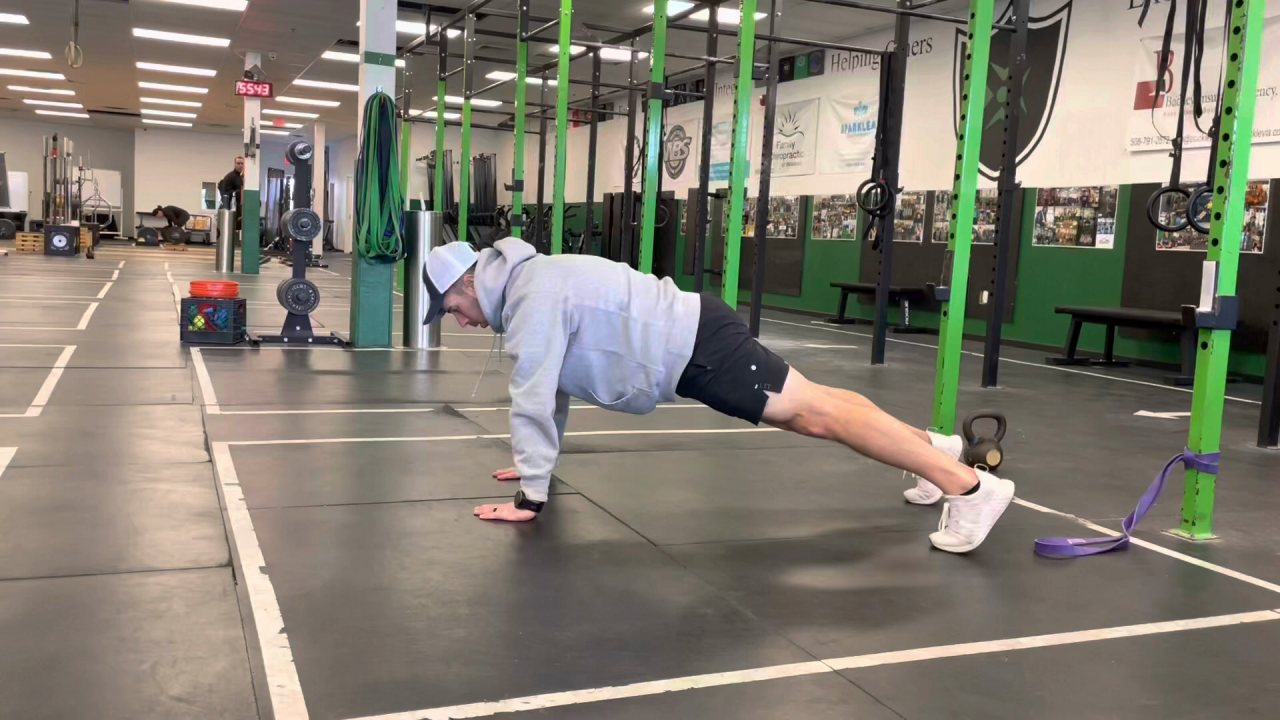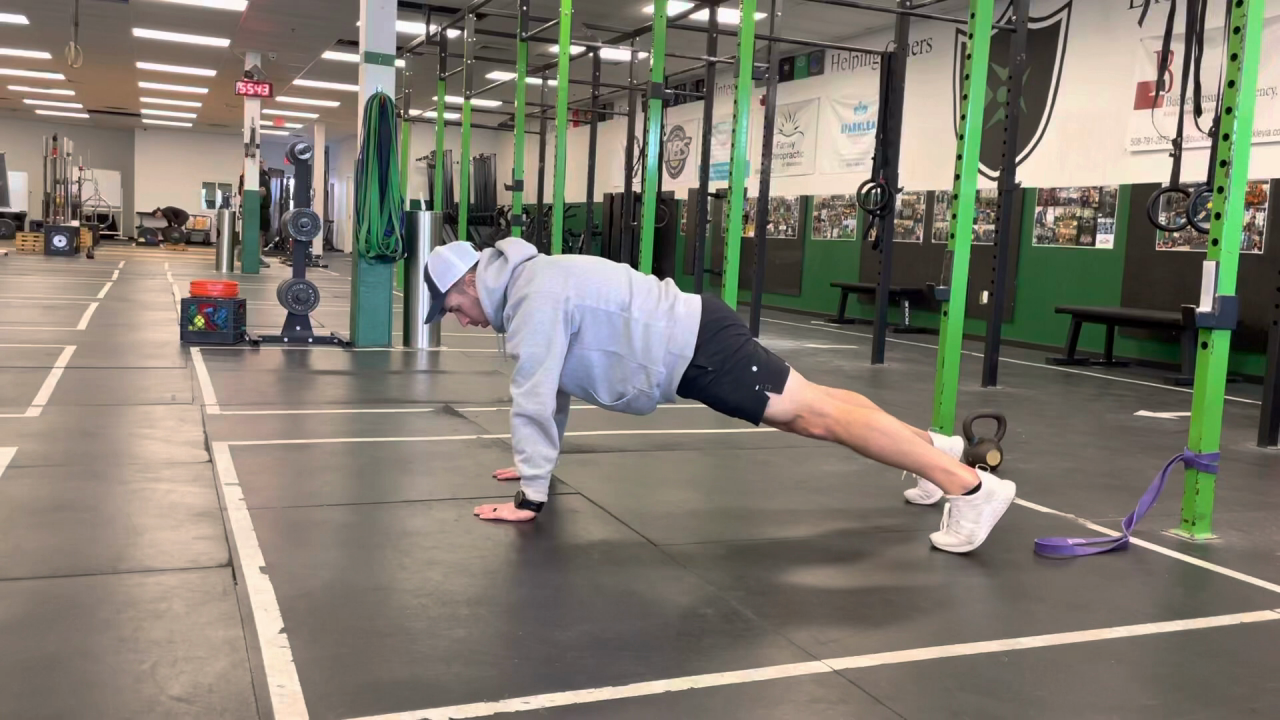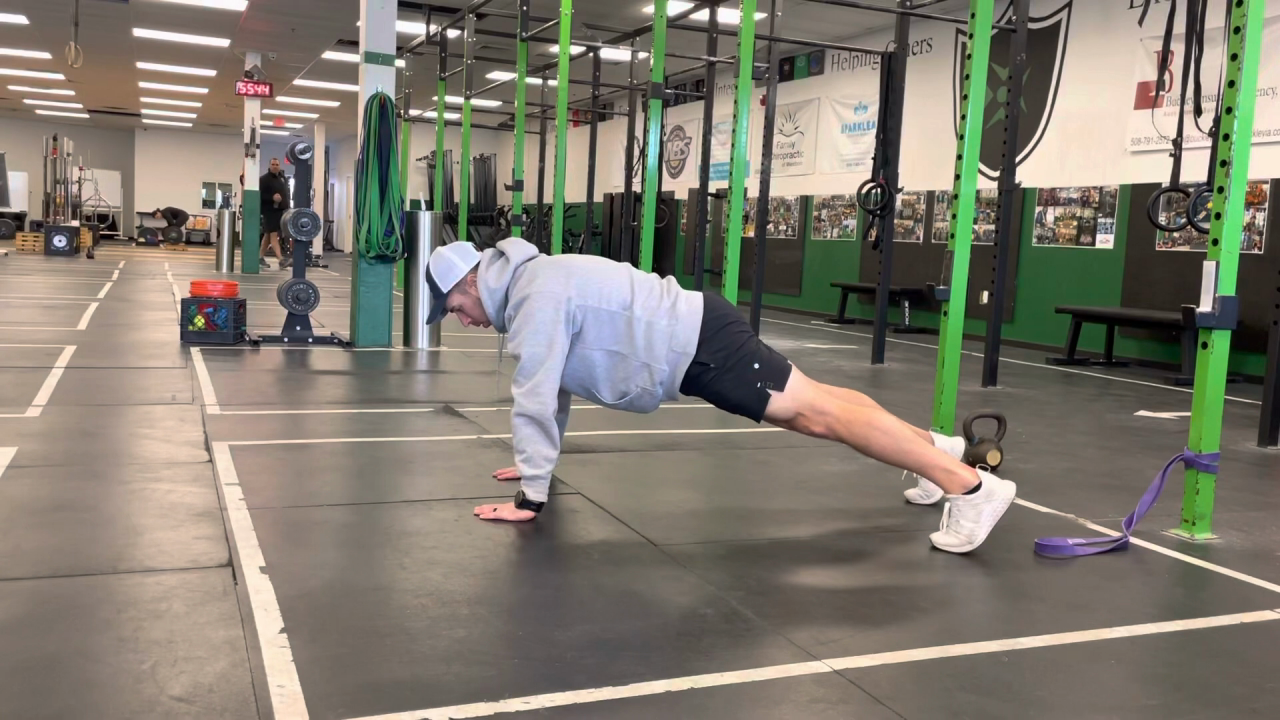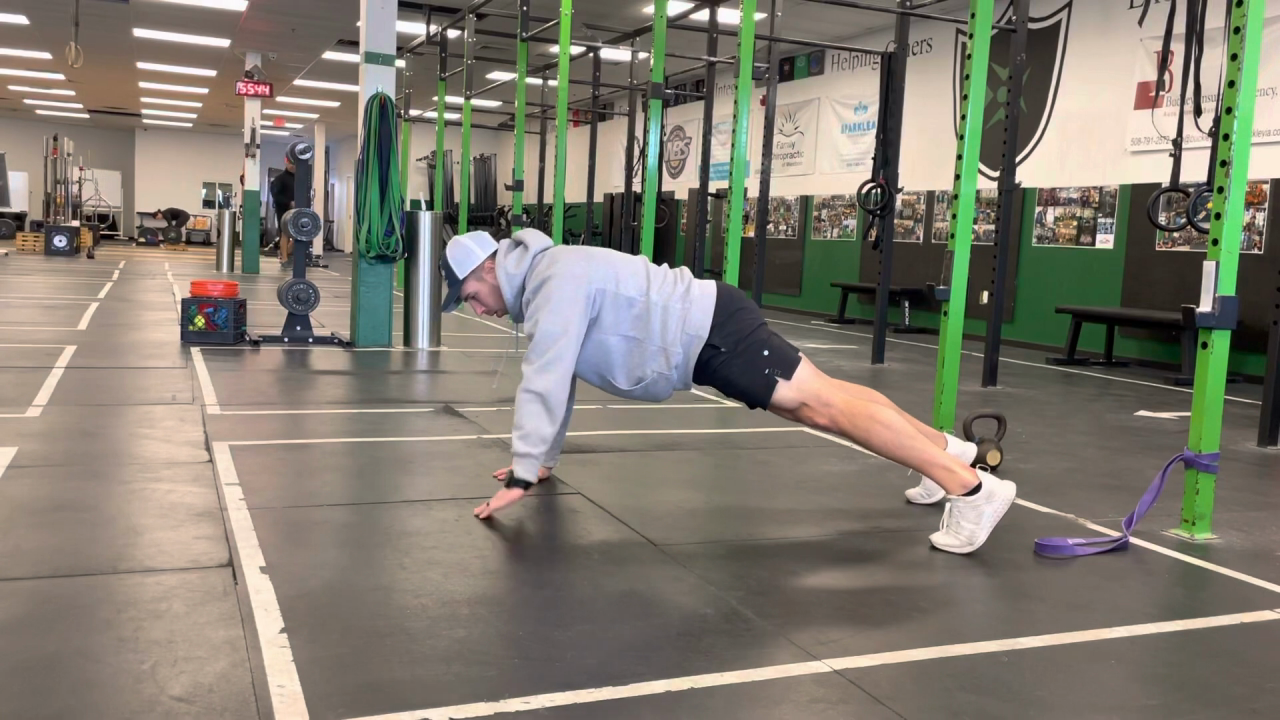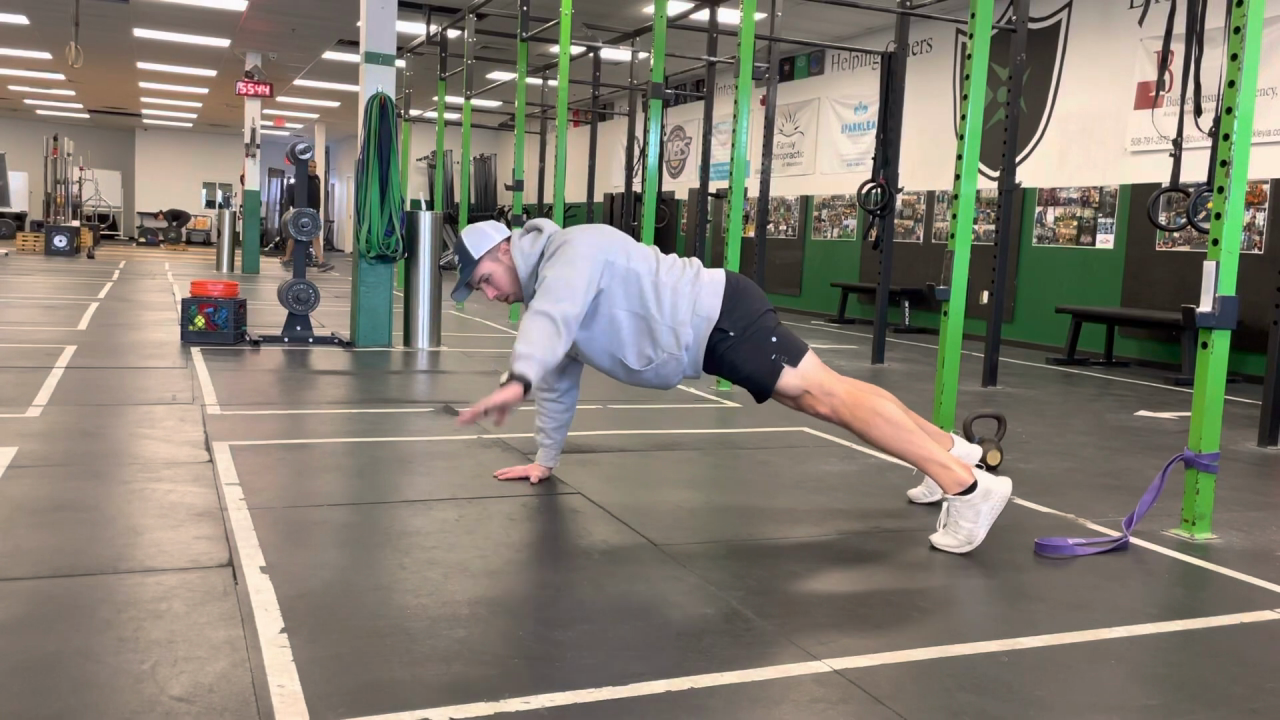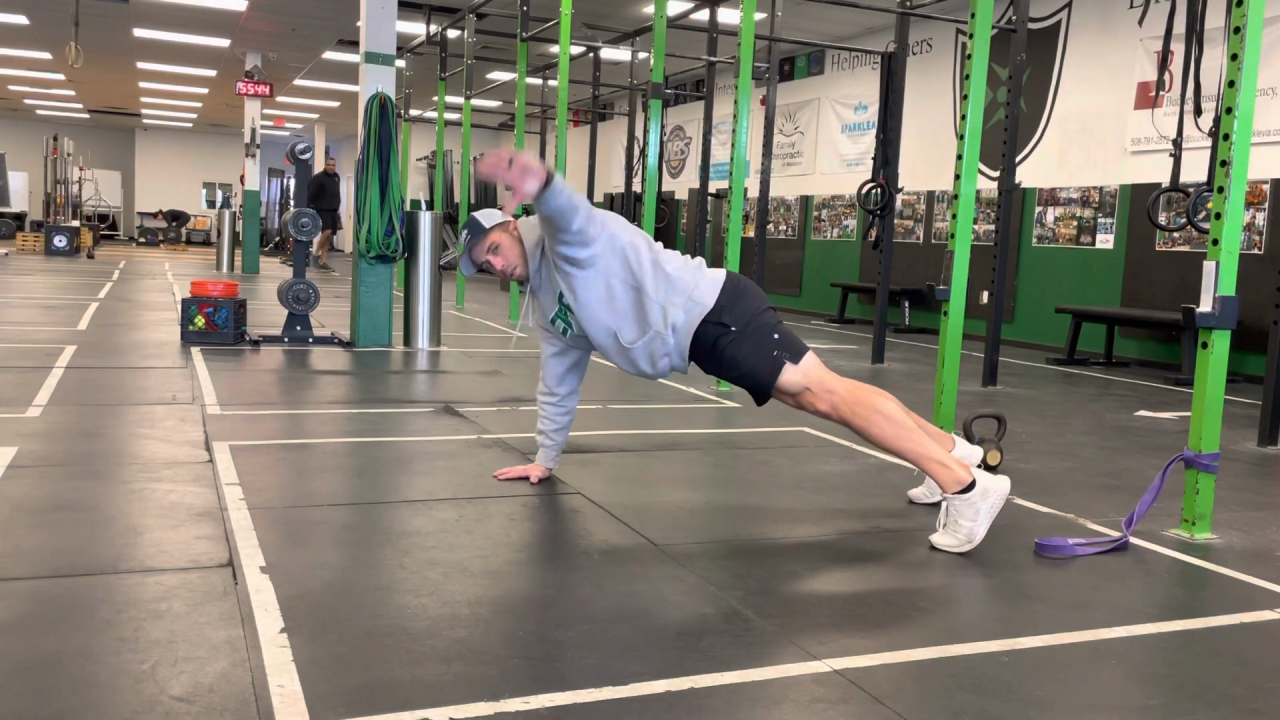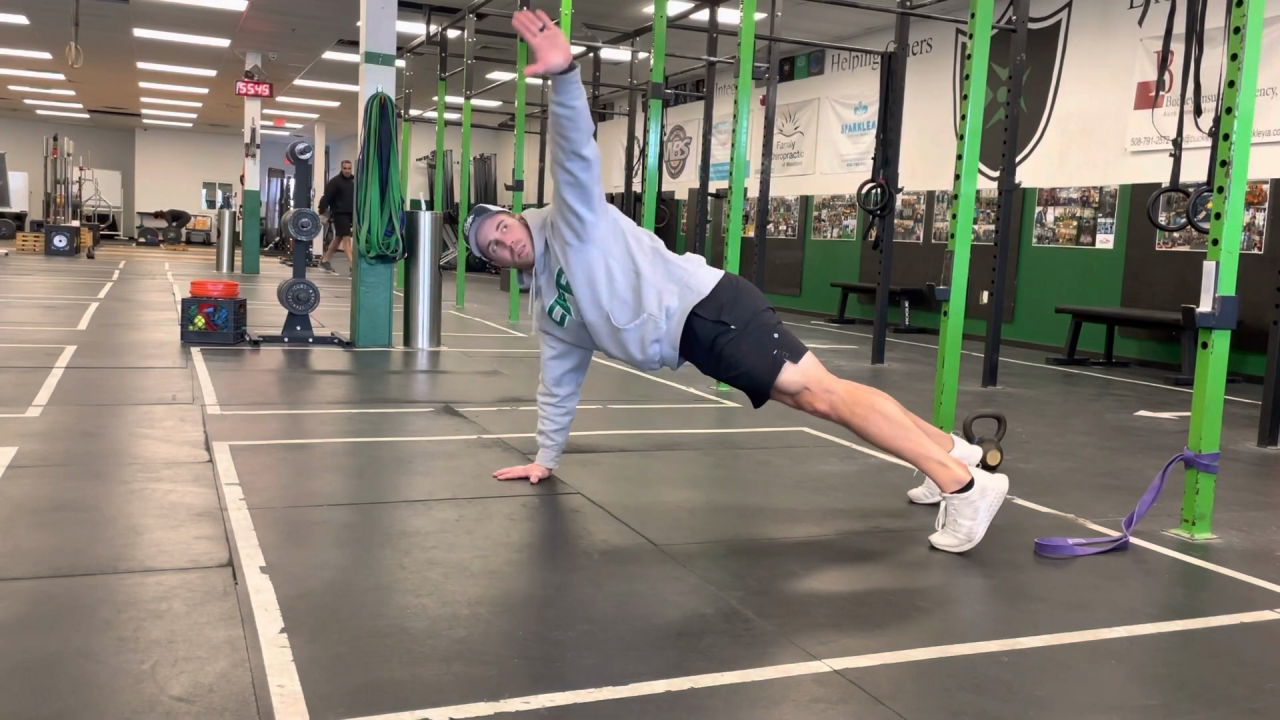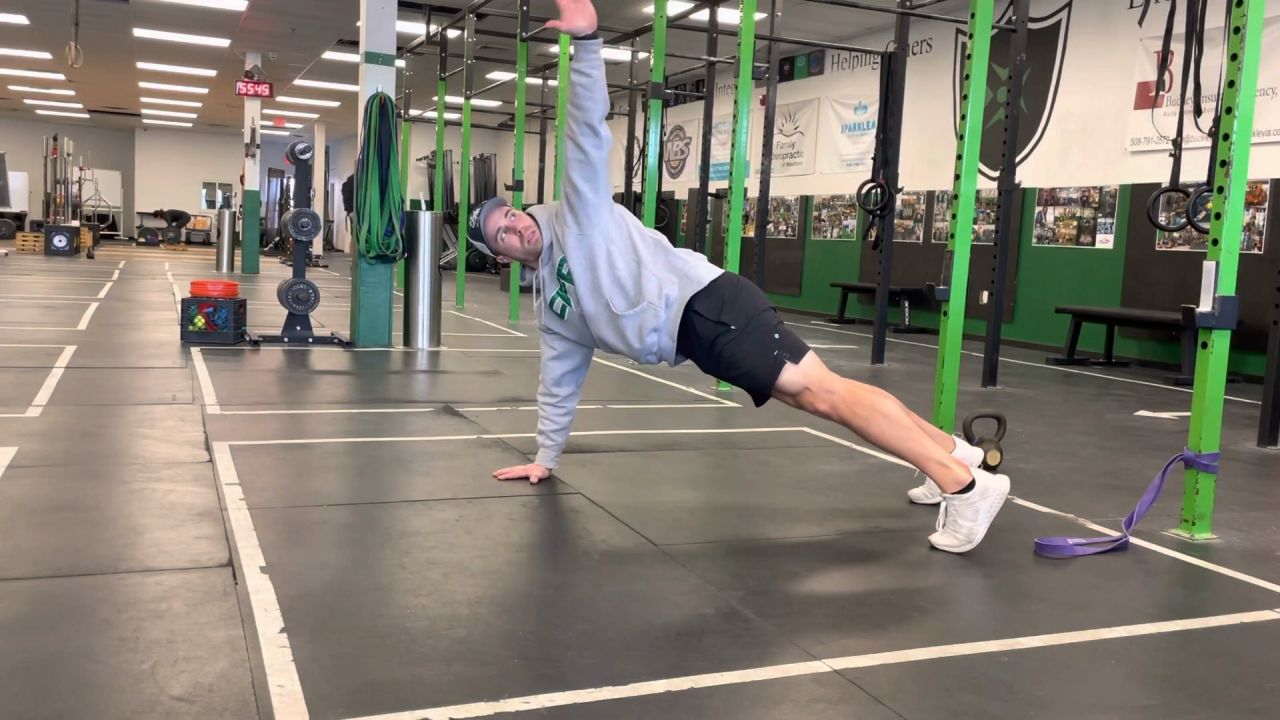
dt=0.3s
person 1, frame 1
left shoulder: (532, 295)
right shoulder: (528, 285)
left elbow: (533, 399)
right elbow: (553, 387)
left wrist: (530, 495)
right wrist: (538, 461)
left hip: (695, 346)
right hip: (690, 341)
left knee: (812, 411)
right knee: (807, 403)
left ankle: (970, 486)
right ankle: (932, 445)
person 1, frame 2
left shoulder: (532, 295)
right shoulder: (530, 286)
left elbow: (533, 399)
right elbow: (555, 385)
left wrist: (530, 495)
right wrist: (538, 460)
left hip: (695, 349)
right hip: (689, 342)
left knee: (813, 413)
right knee: (810, 403)
left ankle: (970, 487)
right ankle: (933, 446)
person 1, frame 3
left shoulder: (535, 297)
right shoulder: (530, 284)
left elbow: (535, 400)
right elbow: (554, 386)
left wrist: (529, 495)
right wrist: (535, 462)
left hip: (698, 344)
right hip: (693, 339)
left knee: (816, 413)
right knee: (810, 399)
left ankle: (970, 487)
right ankle: (934, 446)
person 1, frame 4
left shoulder: (554, 280)
right shoulder: (541, 284)
left elbow: (544, 381)
right elbow: (557, 378)
left wrist: (522, 478)
right wrist: (542, 458)
left hip: (711, 329)
right hip: (703, 335)
left knee: (820, 403)
right knee: (821, 393)
left ankle: (969, 486)
right ankle: (945, 447)
person 1, frame 5
left shoulder: (571, 248)
right shoulder: (542, 295)
left elbow: (554, 317)
right elbow: (558, 378)
left wrist: (516, 380)
right wrist: (545, 458)
left hip: (721, 315)
right hip: (706, 336)
left knee: (825, 393)
right knee: (820, 395)
left ankle: (968, 486)
right ankle: (950, 448)
person 1, frame 6
left shoulder: (569, 235)
right shoulder: (548, 296)
left elbow: (565, 213)
right elbow: (558, 378)
left wrist: (537, 182)
right wrist: (545, 455)
left hip: (716, 310)
right hip: (702, 337)
left knee: (822, 391)
right knee: (818, 397)
left ankle: (963, 481)
right ankle: (951, 450)
person 1, frame 7
left shoulder: (570, 223)
right shoulder: (547, 305)
left elbow: (575, 151)
right elbow: (560, 382)
left wrist: (564, 75)
right wrist: (545, 457)
left hip: (708, 310)
right hip: (697, 340)
left knee: (820, 391)
right knee: (815, 400)
left ankle: (964, 483)
right ankle: (951, 452)
person 1, frame 8
left shoulder: (576, 216)
right shoulder: (550, 302)
left elbow: (588, 129)
right elbow: (560, 380)
right wrist: (545, 457)
left hip: (708, 306)
right hip: (694, 337)
left knee: (821, 391)
right knee: (812, 398)
left ankle: (963, 481)
right ankle: (951, 452)
